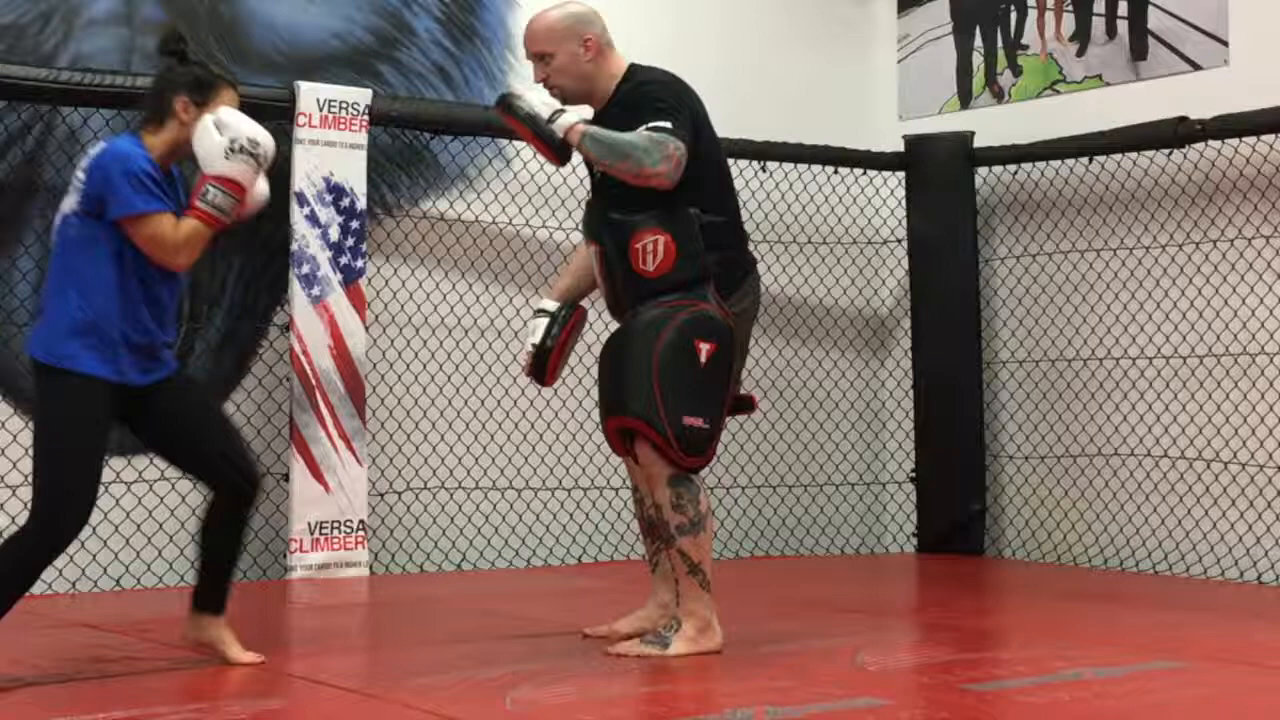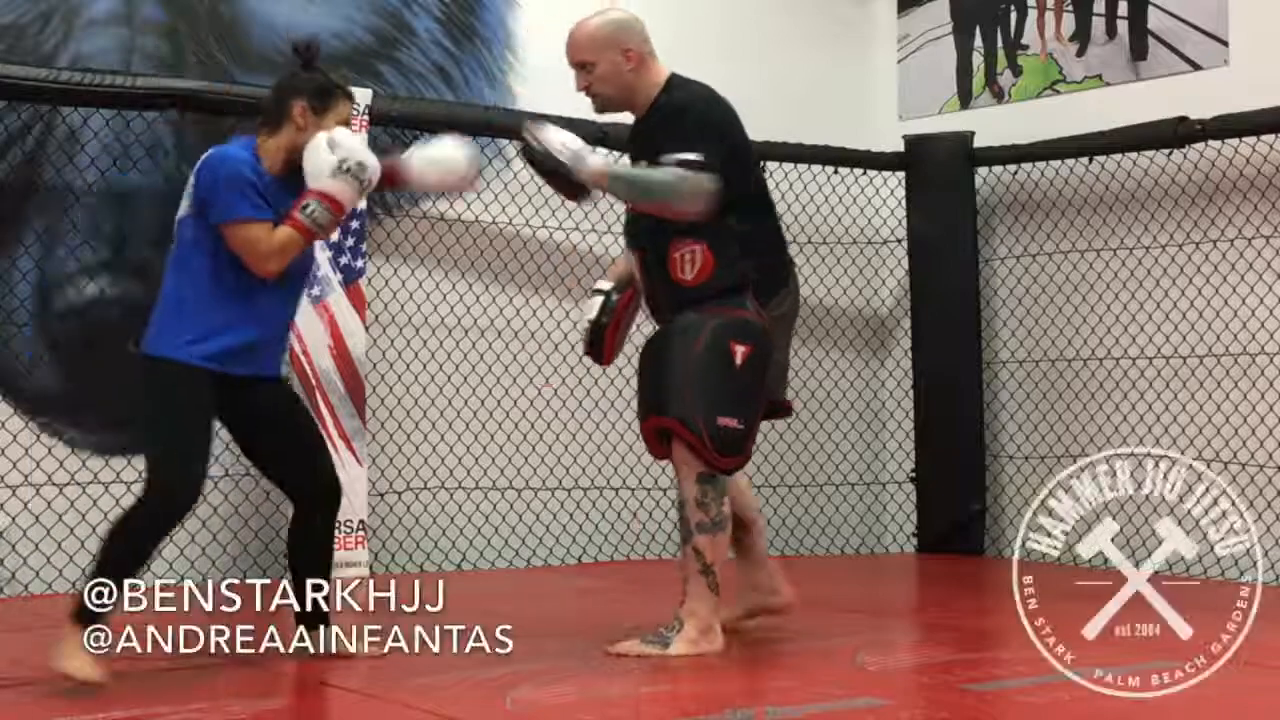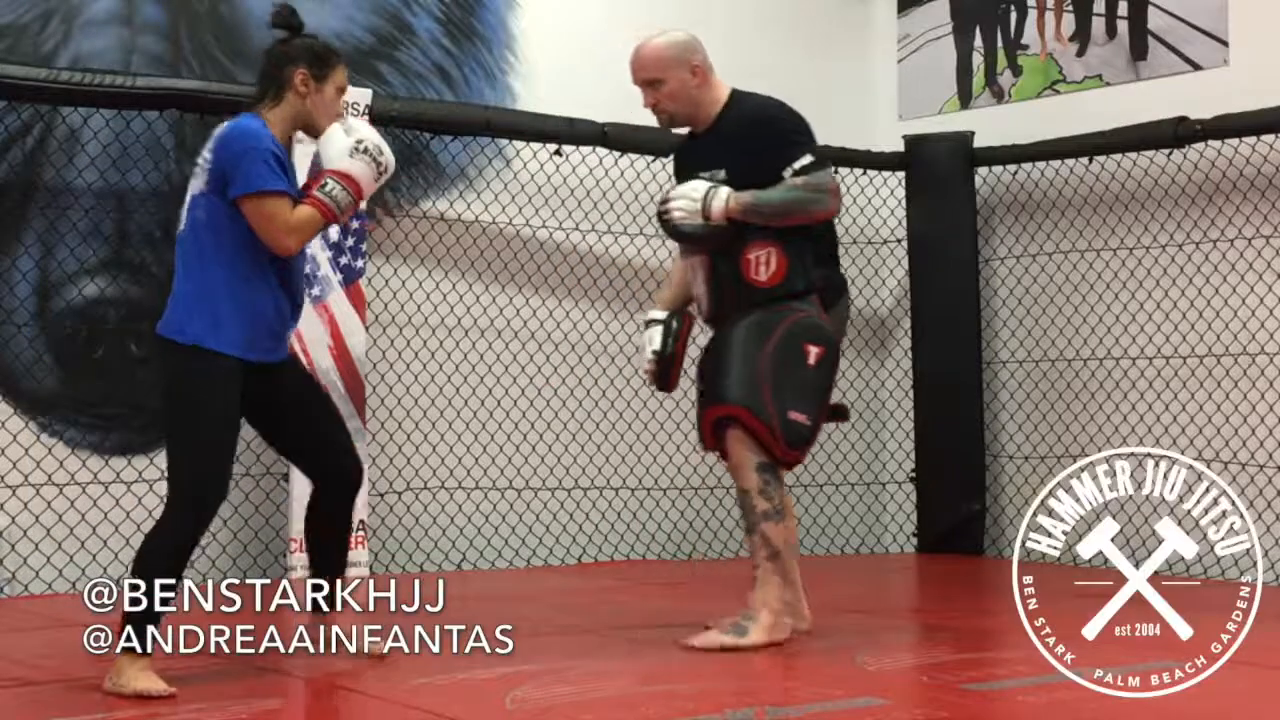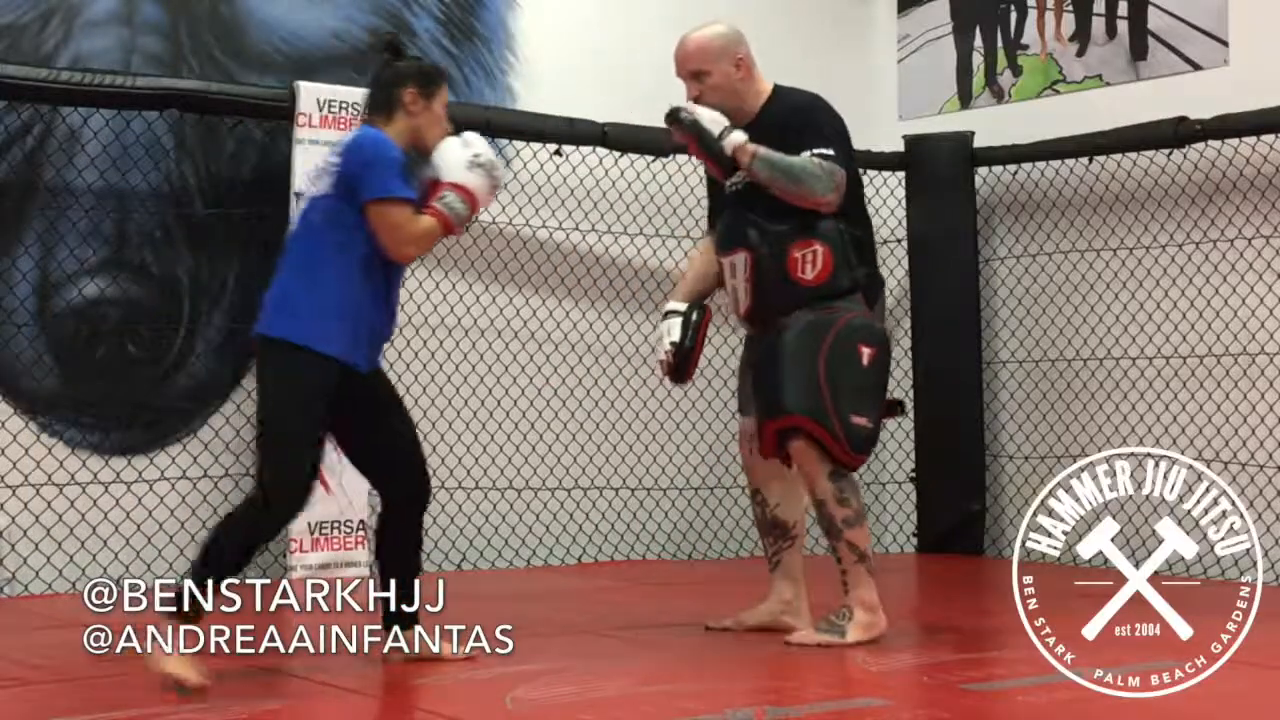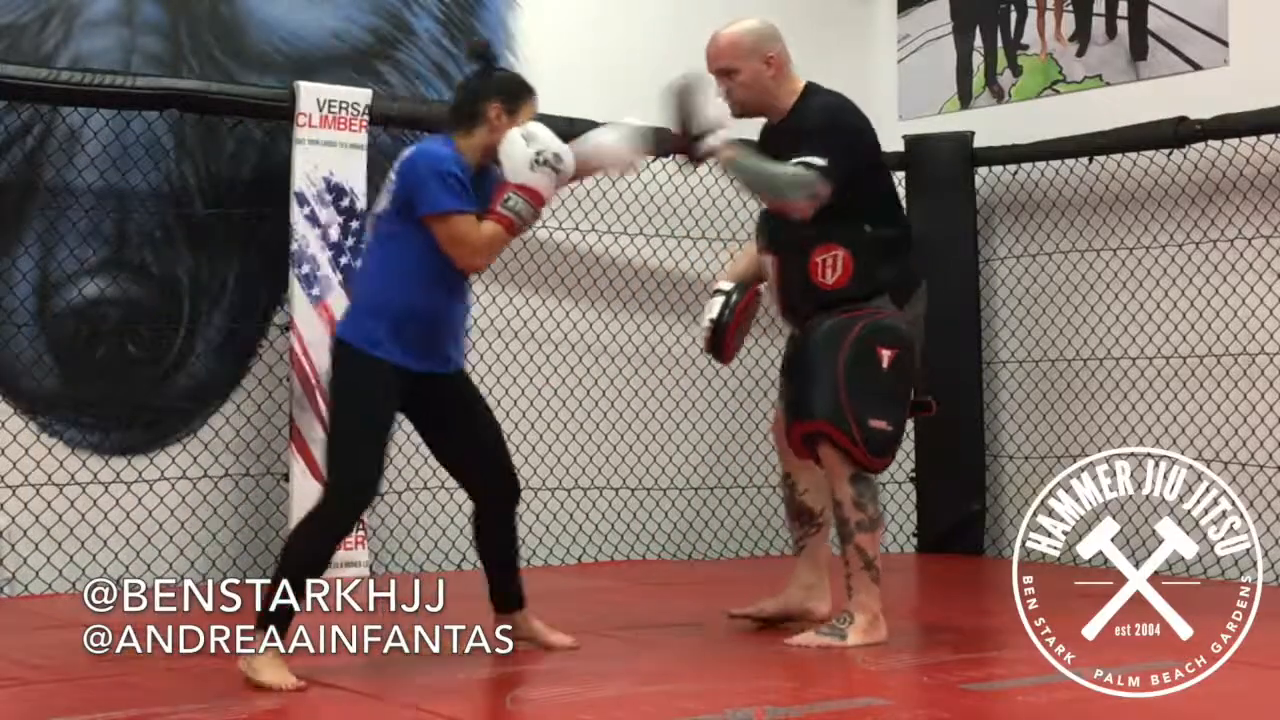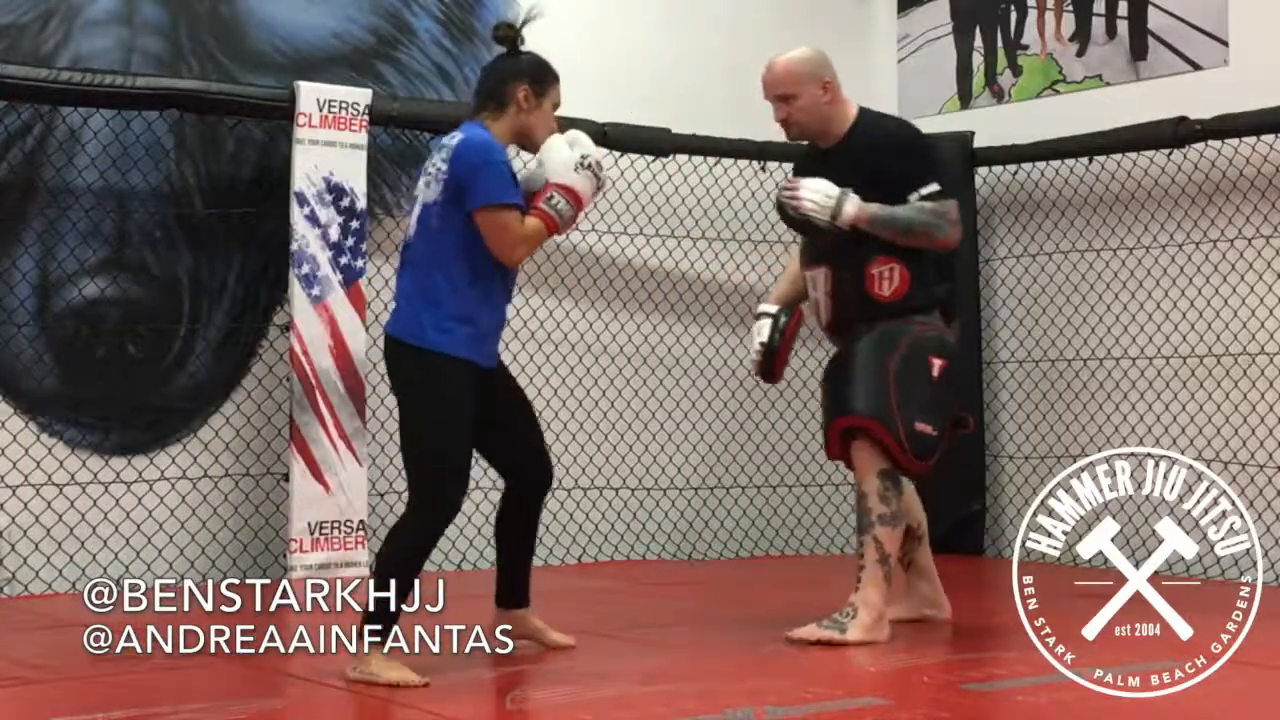
dt=0.4s
person 1, frame 1
left shoulder: (161, 173)
right shoulder: (120, 160)
left elbow: (171, 249)
right elbow: (173, 252)
left wrist: (229, 203)
right wrist: (228, 182)
left hip: (147, 368)
right hip: (78, 365)
left knee: (238, 479)
right knee: (58, 520)
left ankle: (207, 617)
person 1, frame 2
left shoulder: (290, 175)
right shoulder: (226, 165)
right elbow: (264, 258)
left wrist: (399, 174)
right wrist: (331, 194)
left hip: (253, 368)
right hip: (185, 359)
left knee: (320, 490)
right knee: (171, 495)
left ankle: (314, 627)
right ankle: (80, 631)
person 1, frame 3
left shoulder: (268, 148)
right shoulder: (246, 137)
right elbow: (283, 236)
left wrist: (327, 193)
right wrist: (344, 182)
left hip: (264, 351)
right hip: (209, 348)
left knee: (340, 471)
right knee: (196, 502)
left ankle: (330, 615)
right ankle: (130, 658)
person 1, frame 4
left shoulder: (371, 153)
right shoulder: (374, 149)
left elbow: (391, 242)
right elbow: (402, 243)
left wrist: (443, 210)
right wrist: (460, 193)
left hip: (344, 356)
right hip: (298, 347)
left knee: (407, 485)
right knee: (283, 493)
left ankle: (400, 629)
right ankle: (180, 633)
person 1, frame 5
left shoulder: (472, 167)
right shoulder: (429, 162)
right elbow: (470, 253)
right wrist: (524, 189)
left hip: (433, 363)
right hip: (375, 353)
left knee: (499, 486)
right knee: (349, 496)
left ankle: (513, 614)
right ankle: (267, 641)
person 1, frame 6
left shoulder: (466, 148)
right shoulder: (479, 150)
right elbow: (511, 246)
left wrist: (541, 194)
right wrist: (565, 194)
left hip: (467, 351)
right hip: (434, 350)
left knee: (532, 472)
right knee: (437, 499)
left ankle: (514, 611)
right ankle: (369, 651)
person 2, frame 1
left shoulder: (656, 93)
right shoulder: (605, 120)
left elbow: (660, 166)
right elbow: (606, 233)
left wrist: (569, 127)
right wrist: (552, 303)
left hip: (702, 299)
right hip: (664, 305)
left knee: (663, 452)
right knee: (643, 448)
left ankle: (698, 621)
right ankle: (663, 604)
person 2, frame 2
left shoulder: (694, 109)
right shoulder: (651, 122)
left elbow: (690, 200)
left wrist: (587, 164)
right wrist: (613, 285)
left hip: (741, 305)
right hip: (703, 308)
left knee: (694, 452)
right knee: (703, 453)
left ankle: (698, 622)
right ankle: (765, 581)
person 2, frame 3
left shoulder: (766, 120)
right shoulder: (691, 152)
left elbow: (826, 197)
left wrist: (726, 203)
right wrist: (662, 314)
left hip: (793, 311)
right hip: (743, 319)
left knee: (747, 443)
right knee: (743, 450)
left ankle: (770, 607)
right ankle: (784, 601)
person 2, frame 4
left shoulder: (805, 114)
right shoulder: (725, 146)
left elbow: (826, 191)
right elbow: (720, 240)
left wrist: (736, 145)
right wrist: (680, 303)
left hip: (831, 312)
right hip: (773, 322)
left knee: (812, 450)
right knee: (761, 452)
left ankle: (864, 607)
right ankle: (786, 599)
person 2, frame 5
left shoulder: (830, 118)
right shoulder: (776, 131)
left elbow: (799, 201)
left wrist: (718, 145)
right wrist: (730, 282)
left hip: (868, 311)
right hip: (825, 313)
left knee: (837, 452)
right knee: (795, 438)
left ankle: (864, 613)
right ankle: (809, 587)
person 2, frame 6
left shoulder: (893, 141)
right shoulder: (809, 166)
left elbow: (946, 229)
left wrist: (849, 209)
right wrist: (774, 307)
left hip: (905, 326)
right hip: (858, 331)
left knee: (871, 451)
right knee: (873, 457)
left ankle: (867, 608)
right ankle: (922, 588)
